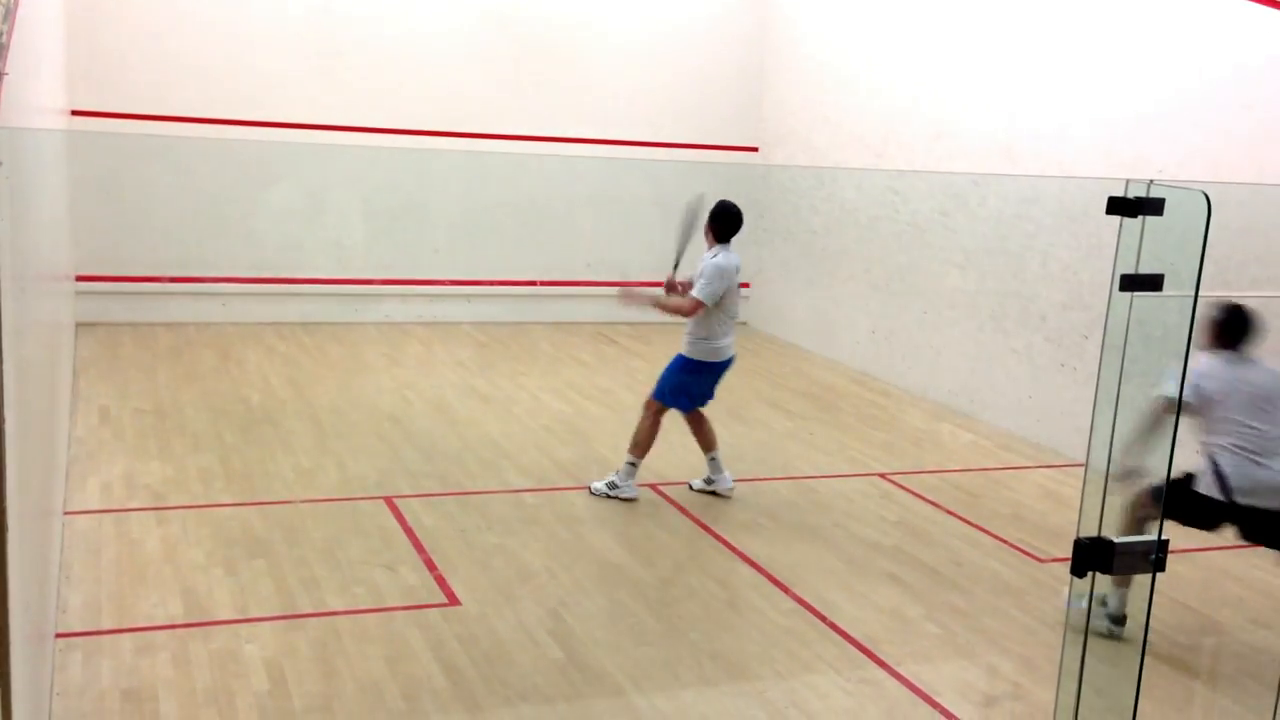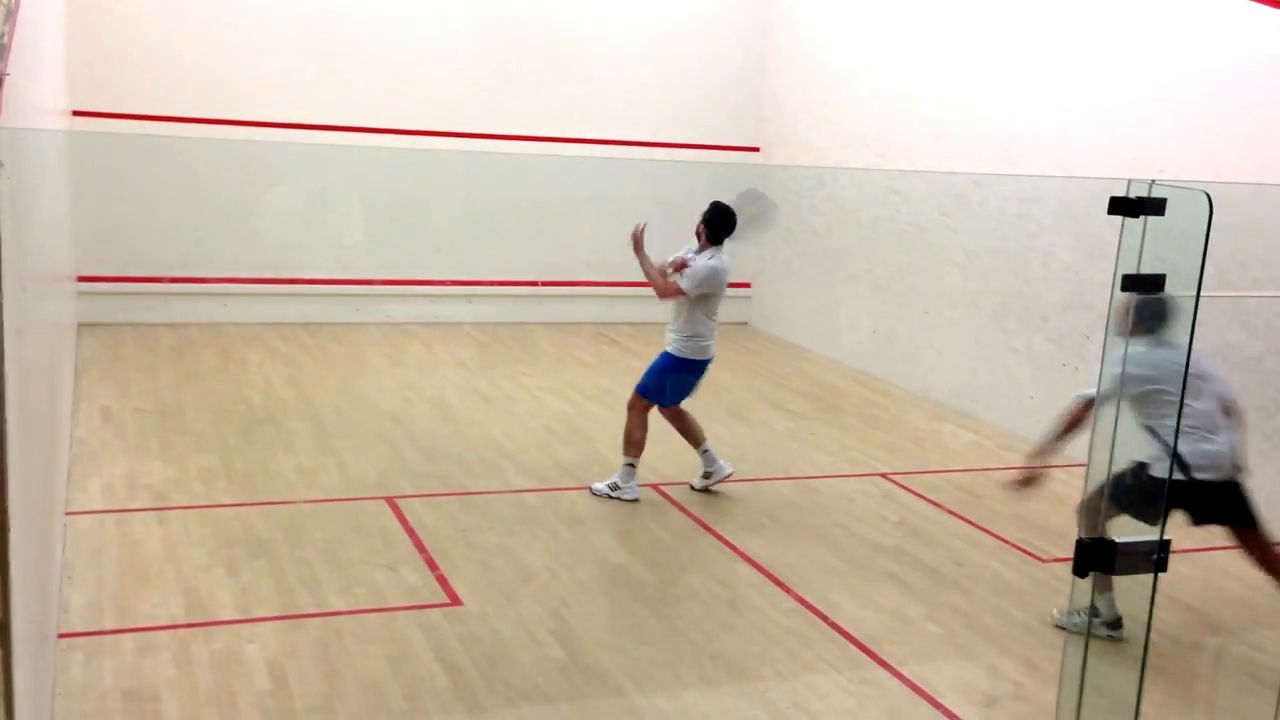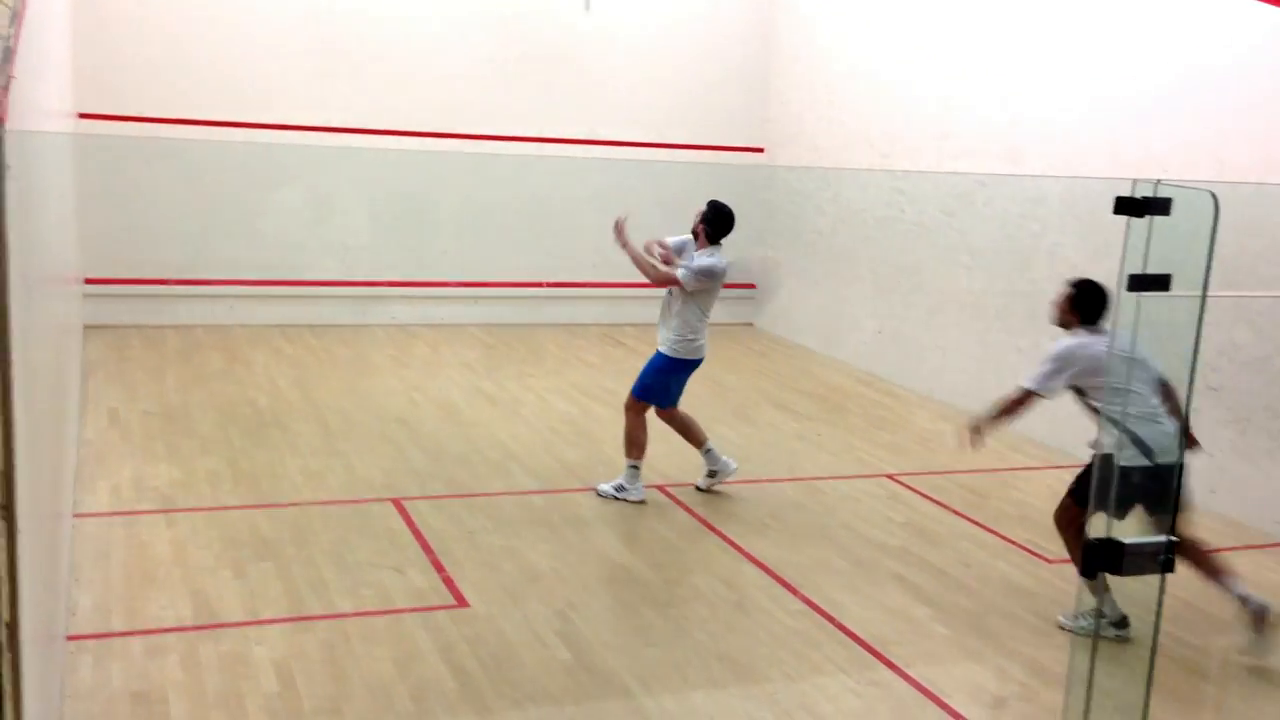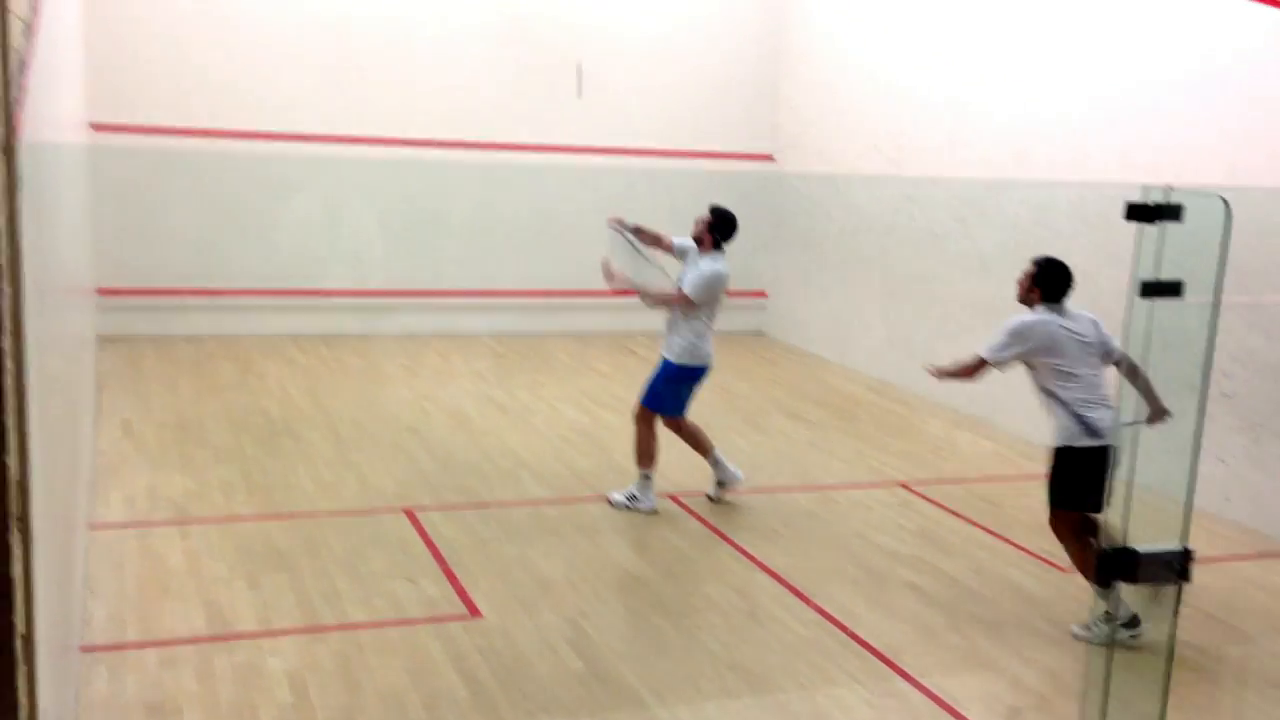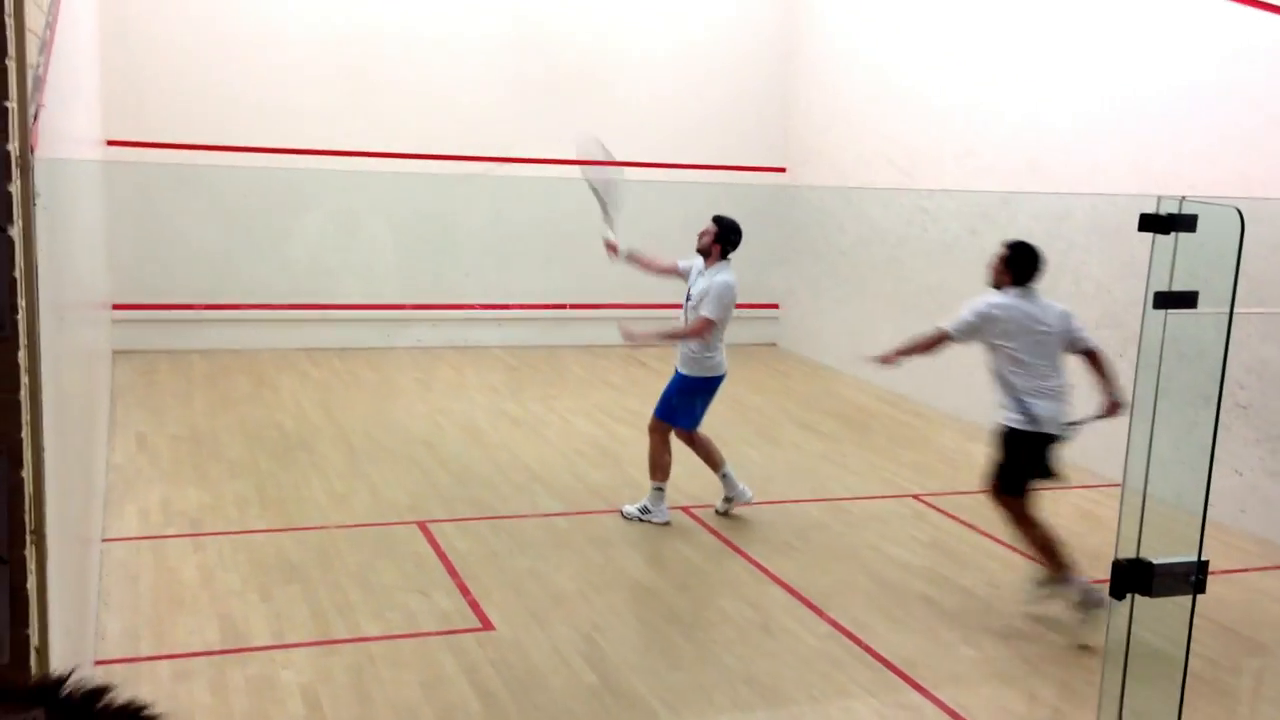
dt=0.1s
person 1, frame 1
left shoulder: (1198, 369)
left elbow: (1164, 410)
left wrist: (1130, 457)
left hip: (1223, 487)
left knee: (1140, 508)
left ankle: (1114, 611)
person 1, frame 2
left shoulder: (1125, 361)
right shoulder: (1188, 356)
left elbow: (1082, 410)
right elbow: (1229, 408)
left wrist: (1038, 457)
right wrist: (1234, 454)
left hip: (1177, 468)
right hip: (1218, 465)
left knee: (1091, 510)
left ankle: (1105, 614)
person 1, frame 3
left shoulder: (1069, 352)
right shoulder: (1120, 345)
left elbow: (1021, 400)
right elbow: (1165, 387)
left wrist: (984, 421)
right wrist: (1185, 431)
left hip: (1133, 456)
right hip: (1166, 452)
left knee: (1067, 518)
right knee: (1171, 538)
left ankle: (1110, 615)
right ankle: (1246, 598)
person 1, frame 4
left shoulder: (1027, 326)
right shoulder: (1088, 323)
left elbow: (974, 367)
right elbow: (1127, 364)
left wrist: (945, 371)
right wrist: (1154, 403)
left hip: (1079, 439)
right hip: (1104, 434)
left knee: (1064, 525)
right knee: (1078, 518)
left ankle: (1120, 615)
person 1, frame 5
left shoulder: (989, 307)
right shoulder: (1055, 312)
left elbow: (937, 339)
right elbow: (1092, 353)
left wrist: (895, 353)
right wrist: (1112, 393)
left hip: (1025, 422)
right hip: (1050, 419)
left knee: (1015, 507)
right knee: (1005, 493)
left ankle: (1079, 588)
right ankle: (1059, 577)
person 2, frame 1
left shoulder: (718, 265)
right shoulder: (721, 257)
left elbow: (688, 309)
right elbow: (691, 293)
left wrist: (645, 299)
right wrist: (677, 287)
left hip: (701, 356)
right hip: (720, 354)
left knee: (652, 409)
right knee: (690, 410)
left ankle: (624, 481)
right ankle: (717, 476)
person 2, frame 2
left shoulder: (711, 266)
right shoulder: (697, 252)
left elbow: (664, 290)
right elbow: (663, 275)
left wrist: (639, 252)
right wrist: (673, 266)
left hip: (686, 352)
right hip: (690, 348)
left knee: (637, 405)
right knee: (668, 407)
left ankle: (625, 482)
right ankle: (713, 466)
person 2, frame 3
left shoulder: (710, 265)
right shoulder: (690, 245)
left elbow: (657, 278)
right elbow: (658, 246)
left wrist: (625, 244)
right wrist: (658, 250)
left hip: (679, 351)
right hip: (676, 347)
left knee: (634, 407)
right knee: (666, 409)
left ankle: (631, 484)
right ankle: (718, 463)
person 2, frame 4
left shoulder: (714, 271)
right shoulder: (693, 250)
left elbow: (670, 302)
right elbow: (660, 242)
right wrist: (631, 228)
left hip: (686, 358)
right hip: (682, 355)
left knee: (644, 416)
right knee: (673, 419)
left ankle: (642, 493)
right ankle: (725, 473)
person 2, frame 5
left shoulder: (721, 283)
right shoulder: (702, 268)
left elbow: (699, 330)
right elbow: (665, 267)
left wrist: (649, 335)
right wrist: (625, 253)
left hip: (698, 371)
right hip: (704, 369)
left knee: (658, 429)
right knee: (686, 432)
left ankle: (655, 506)
right ankle: (733, 491)
